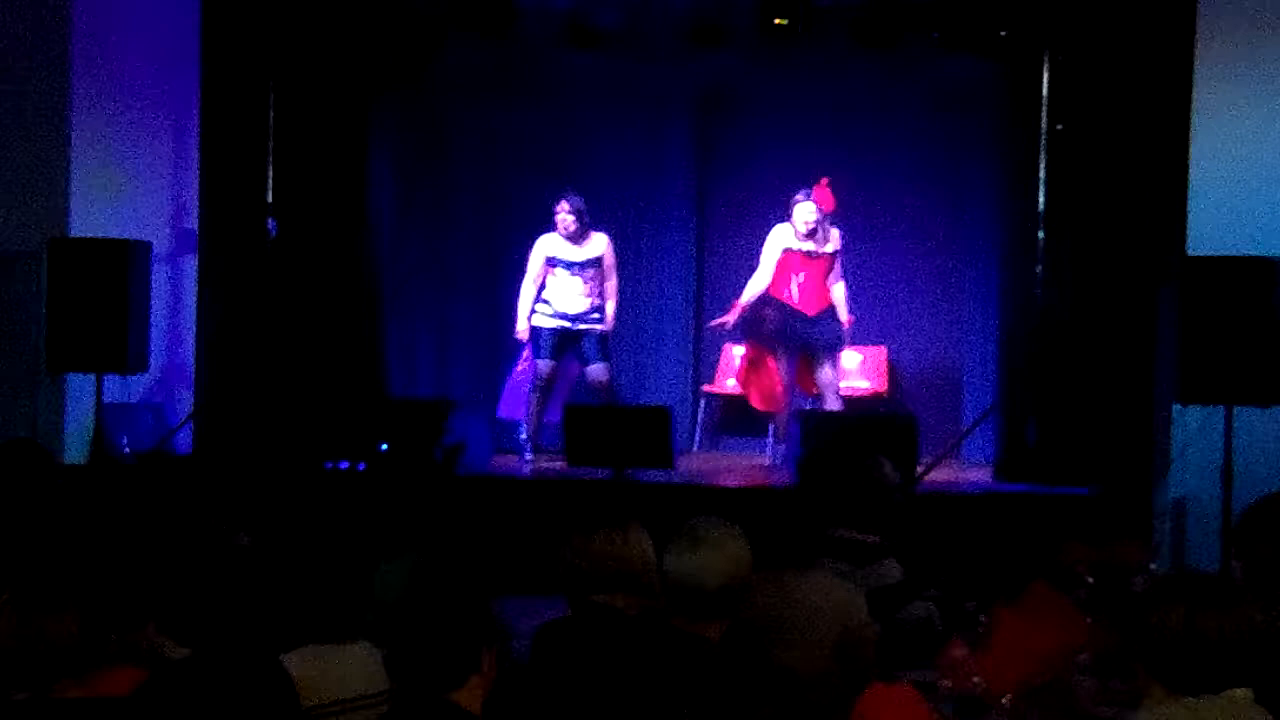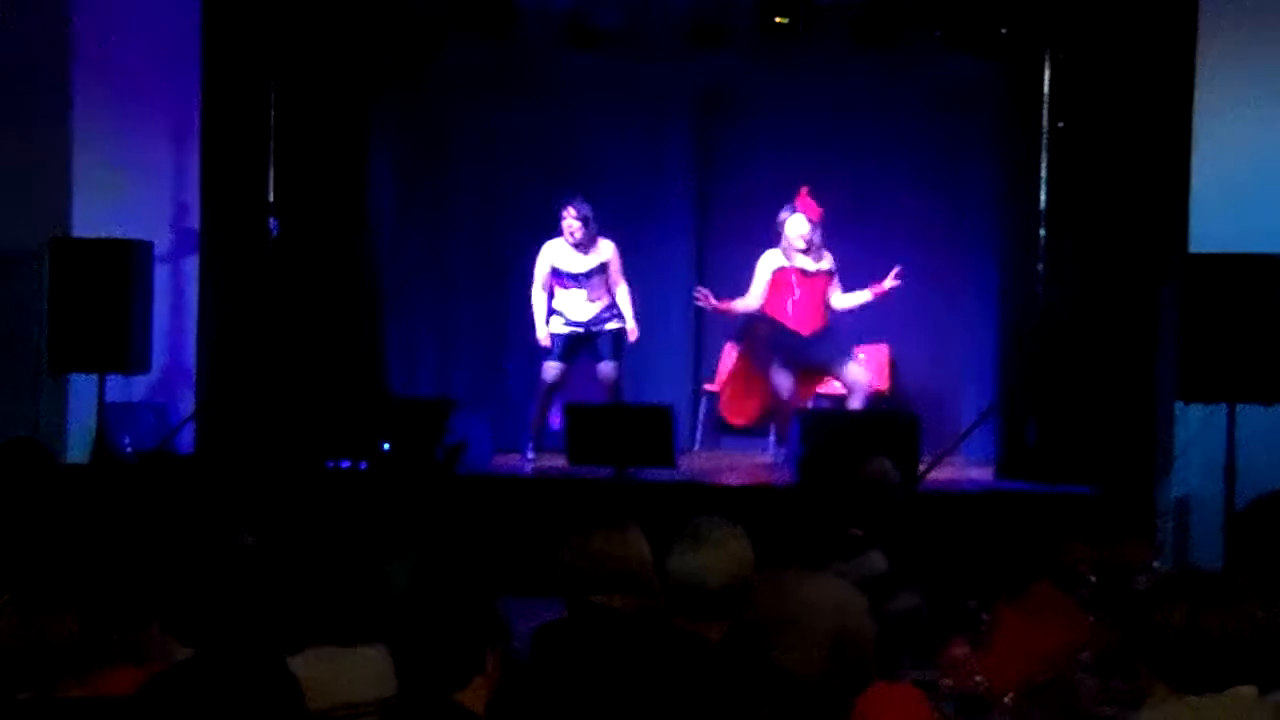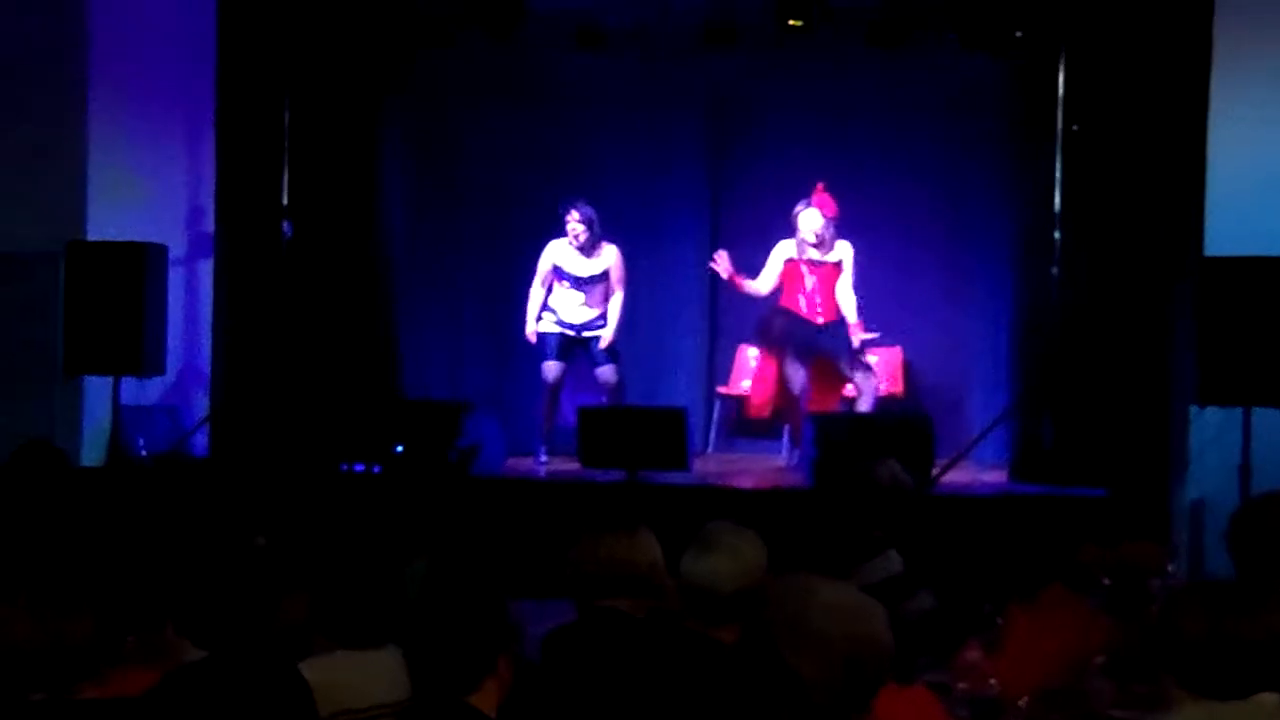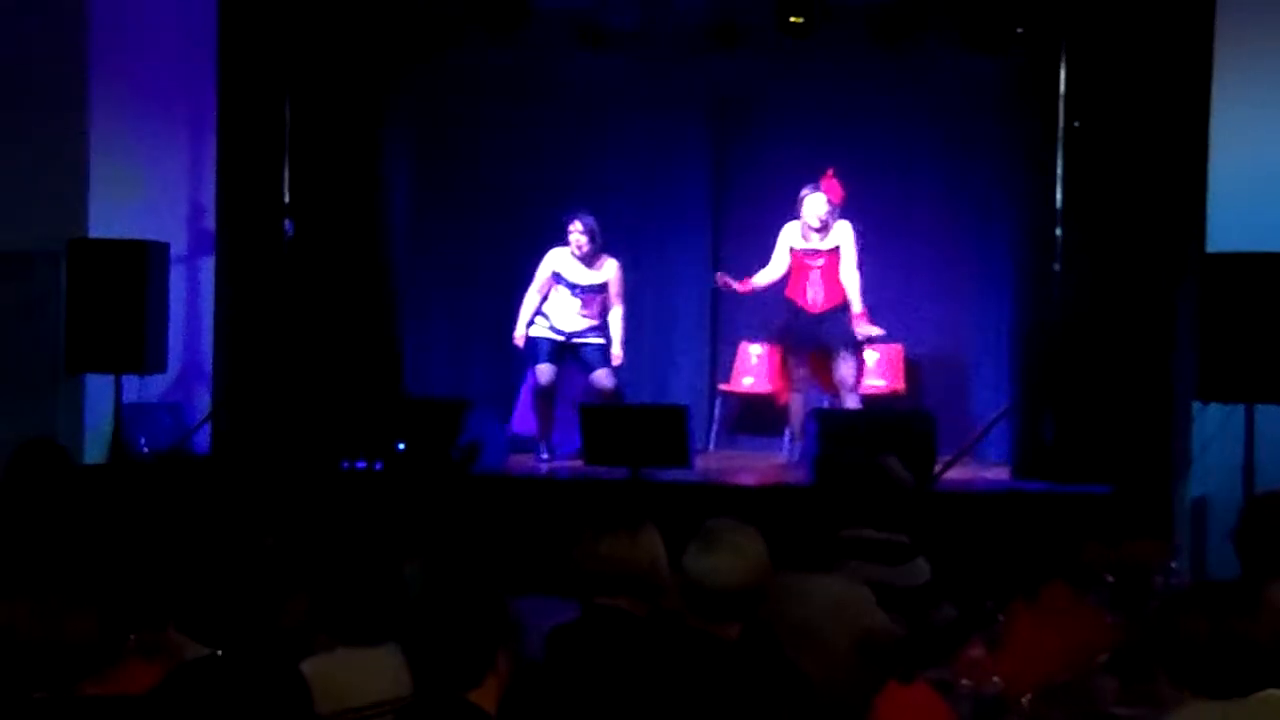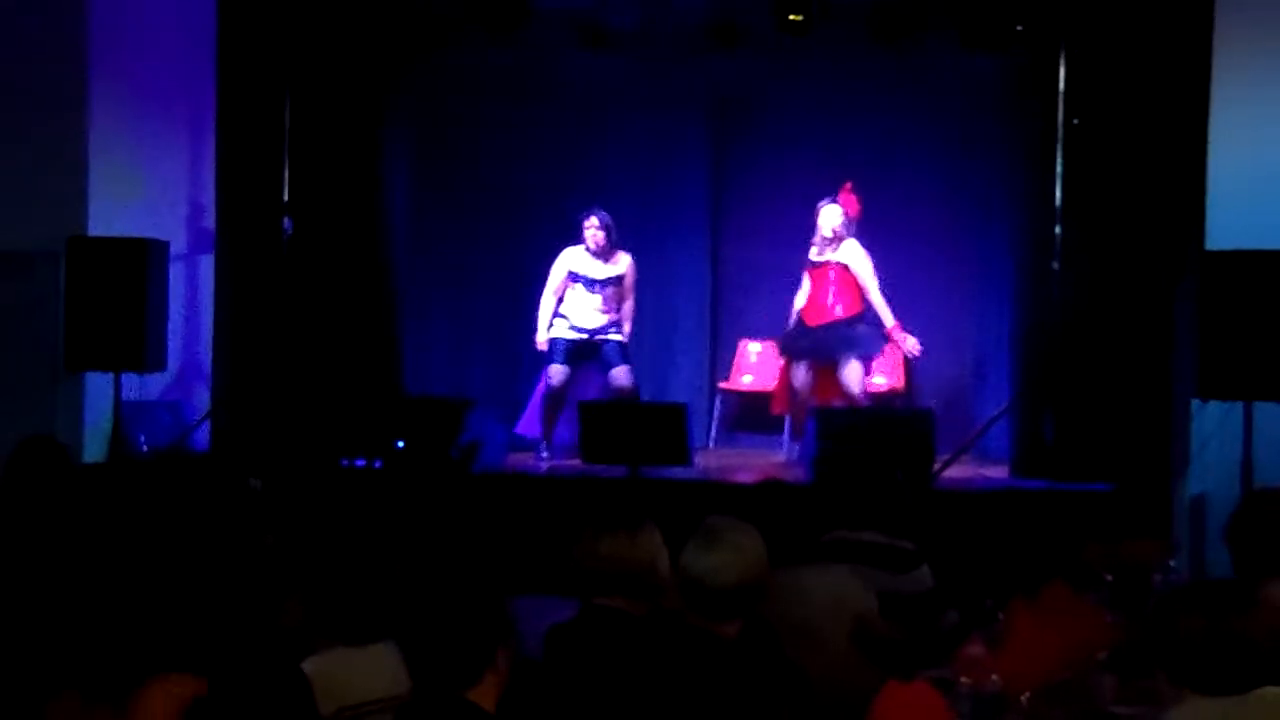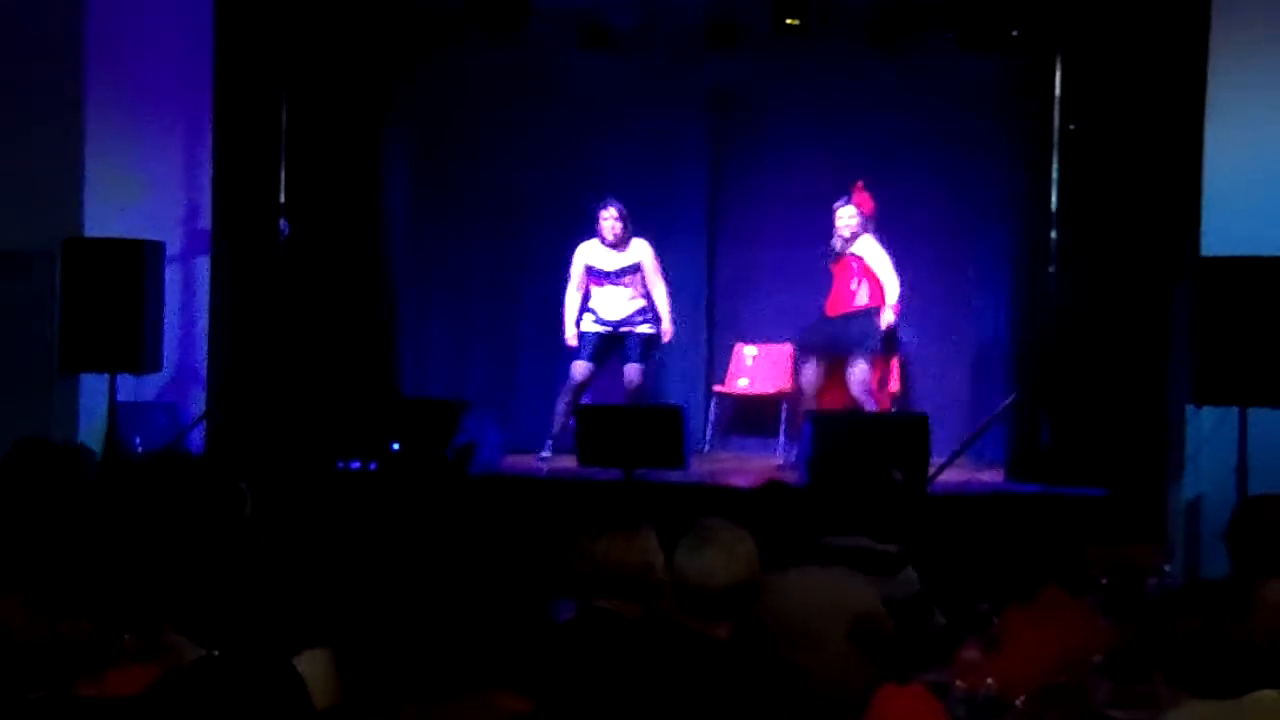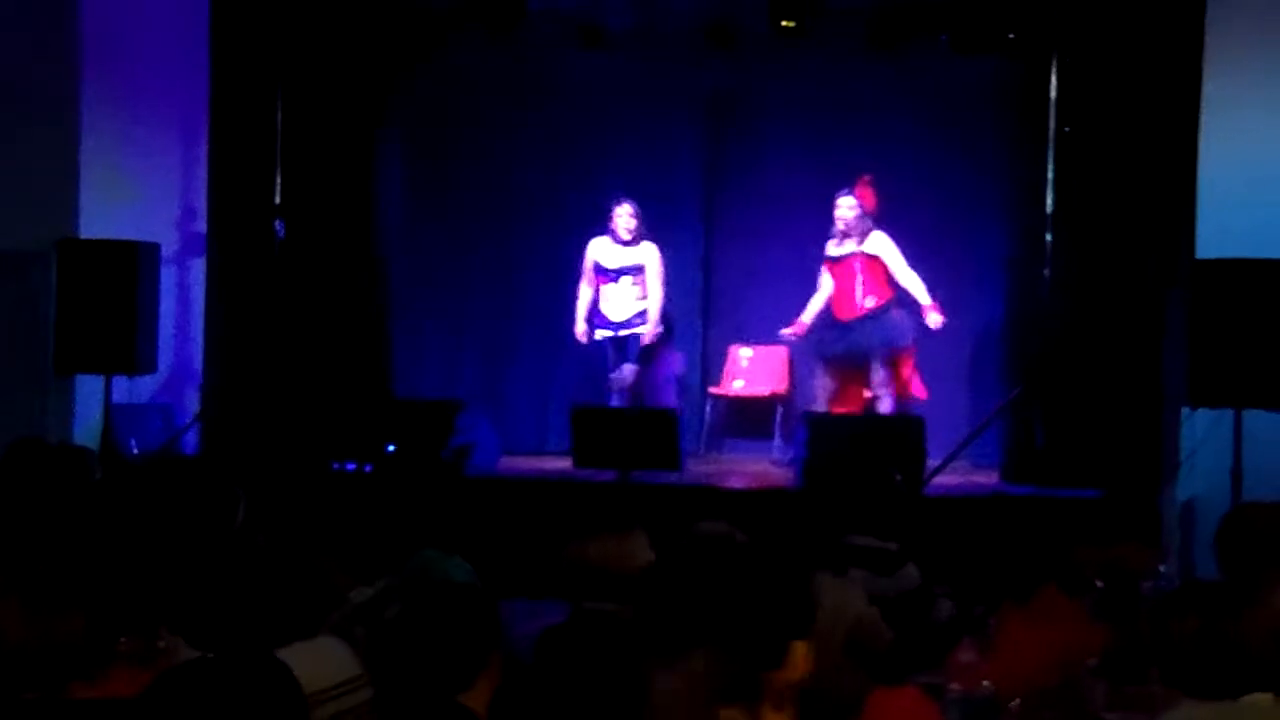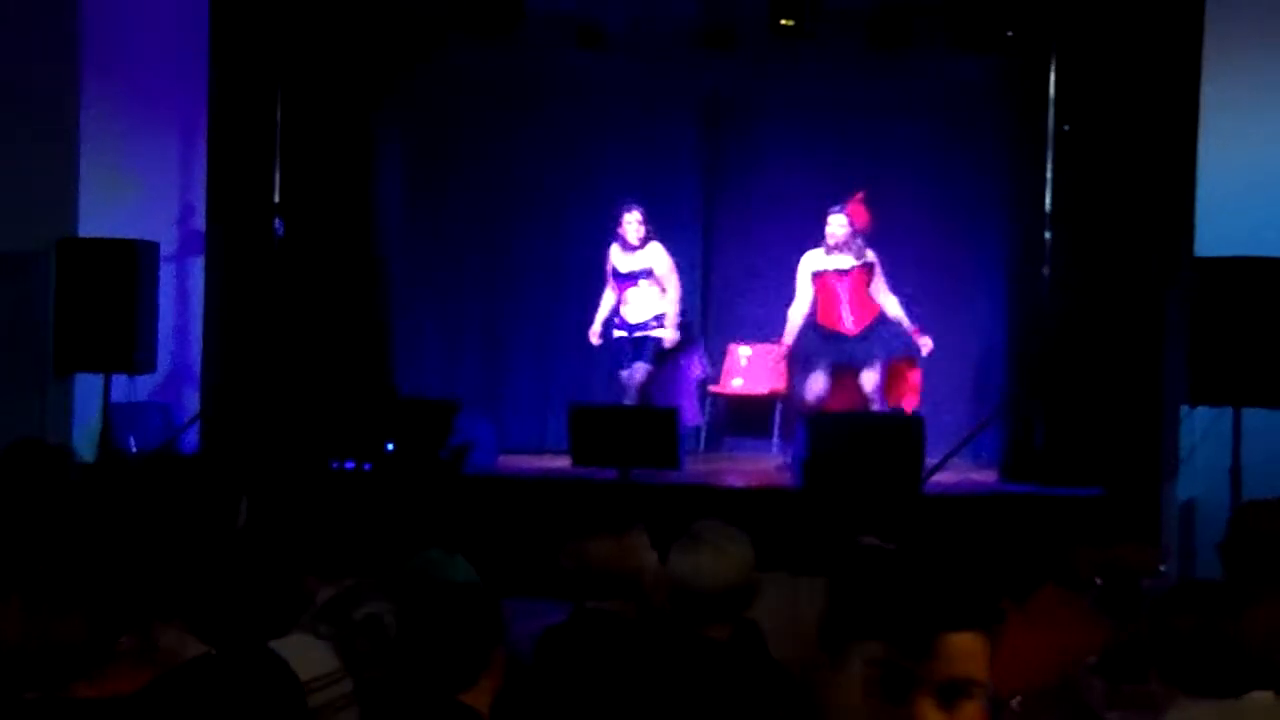
dt=0.4s
person 1, frame 1
left shoulder: (832, 237)
right shoulder: (780, 234)
left elbow: (835, 282)
right elbow: (762, 277)
left wrist: (844, 320)
right wrist: (737, 310)
left hip: (820, 320)
right hip: (783, 318)
left knee: (829, 387)
right knee: (785, 385)
person 1, frame 2
left shoulder: (825, 260)
right shoulder: (771, 259)
left elbow: (837, 300)
right elbow: (752, 302)
left wrist: (877, 290)
right wrist: (719, 305)
left hip: (817, 339)
right hip: (777, 338)
left knee: (861, 383)
right knee: (786, 398)
right ankle: (787, 450)
person 1, frame 3
left shoulder: (843, 249)
right shoulder: (786, 248)
left elbow: (845, 291)
right elbow: (762, 287)
left wrist: (855, 327)
right wrist: (732, 276)
left hip: (831, 328)
right hip: (794, 327)
left knee: (868, 384)
right knee: (799, 391)
person 1, frame 4
left shoulder: (843, 230)
right shoulder: (791, 230)
left elbow: (850, 274)
right elbow: (775, 269)
left wrist: (858, 316)
right wrist: (743, 286)
left hip: (835, 317)
right hip: (798, 316)
left knee: (847, 382)
right knee: (799, 382)
person 1, frame 5
left shoulder: (851, 249)
right shoulder: (814, 251)
left elbow: (873, 291)
left wrist: (893, 329)
right wrist: (791, 329)
left hip: (846, 330)
right hip: (810, 332)
left knee: (853, 388)
right knee: (799, 386)
person 1, frame 6
left shoulder: (866, 242)
right shoulder: (842, 250)
left elbow: (890, 280)
left wrist: (890, 307)
left hip: (861, 323)
right hip: (834, 324)
left knee: (859, 391)
right knee: (808, 386)
person 1, frame 7
left shoulder: (876, 240)
right shoulder: (831, 247)
left elbow: (905, 275)
right elbow: (825, 291)
left wrist: (929, 307)
right wrist: (802, 324)
left hip: (876, 322)
right hip: (841, 327)
left knee: (881, 388)
right knee: (826, 393)
person 1, frame 8
left shoulder: (867, 257)
right shoulder: (811, 259)
left elbow: (884, 297)
right elbow: (801, 304)
left wrist: (912, 331)
right wrist: (786, 342)
left hip: (870, 334)
right hip: (828, 338)
left knee: (871, 390)
right knee: (813, 397)
person 2, frame 1
left shoulder: (601, 242)
right shoulder: (546, 242)
left elbow: (610, 281)
right elbow: (530, 282)
left wrist: (610, 314)
right wrist: (521, 318)
left hip: (590, 323)
right hip: (549, 320)
left knee: (601, 381)
right knee: (542, 378)
right ankle: (528, 441)
person 2, frame 2
left shoulder: (606, 248)
right shoulder: (551, 249)
left elbow: (619, 284)
right elbow: (539, 290)
left wrist: (630, 319)
right wrist: (540, 325)
left hip: (605, 325)
right hip: (564, 325)
left knee: (610, 380)
right knee: (549, 380)
right ankle: (532, 441)
person 2, frame 3
left shoulder: (610, 253)
right shoulder: (556, 248)
left elbow: (617, 293)
right elbow: (539, 285)
left wrist: (611, 327)
right wrist: (531, 321)
left hip: (595, 328)
right hip: (555, 326)
left knee: (610, 382)
right knee: (552, 381)
right ankle: (544, 444)
person 2, frame 4
left shoulder: (610, 267)
right shoulder: (556, 256)
left elbow: (616, 308)
right elbow: (535, 291)
left wrist: (617, 343)
right wrist: (521, 325)
left hip: (588, 336)
right hip: (548, 330)
left knee: (607, 385)
right knee: (544, 382)
right ankle: (544, 443)
person 2, frame 5
left shoulder: (624, 261)
right shoulder: (570, 256)
left elbow: (628, 301)
right elbow: (550, 294)
left wrist: (626, 334)
right wrist: (542, 329)
left hip: (608, 333)
right hip: (568, 330)
left knee: (625, 384)
right knee: (555, 383)
right ankle: (545, 442)
person 2, frame 6
left shoulder: (640, 248)
right shoulder: (584, 250)
left elbow: (656, 284)
right elbow: (574, 290)
left wrist: (666, 319)
right wrist: (570, 326)
left hip: (636, 321)
right hip: (597, 322)
left knee: (633, 382)
right knee: (577, 378)
right ankle: (552, 439)
person 2, frame 7
left shoulder: (648, 250)
right shoulder: (596, 246)
left elbow: (655, 290)
right elbow: (586, 285)
left wrist: (652, 323)
right wrist: (580, 319)
left hip: (638, 323)
right hip: (606, 324)
left knee: (626, 381)
right knee: (616, 383)
person 2, frame 8
left shoulder: (654, 251)
right shoulder: (614, 251)
left elbow: (673, 288)
left wrist: (671, 327)
right wrist: (597, 322)
left hip: (655, 325)
right hip: (625, 327)
left knee: (635, 381)
right knee: (627, 383)
